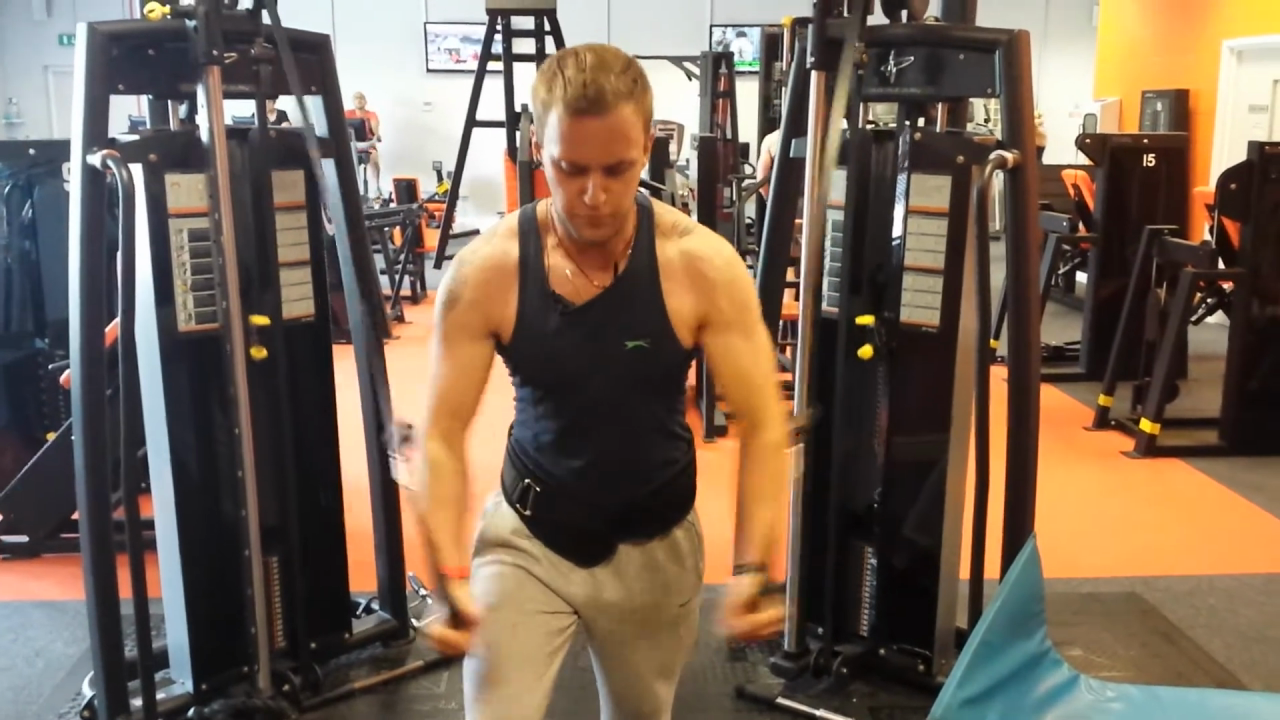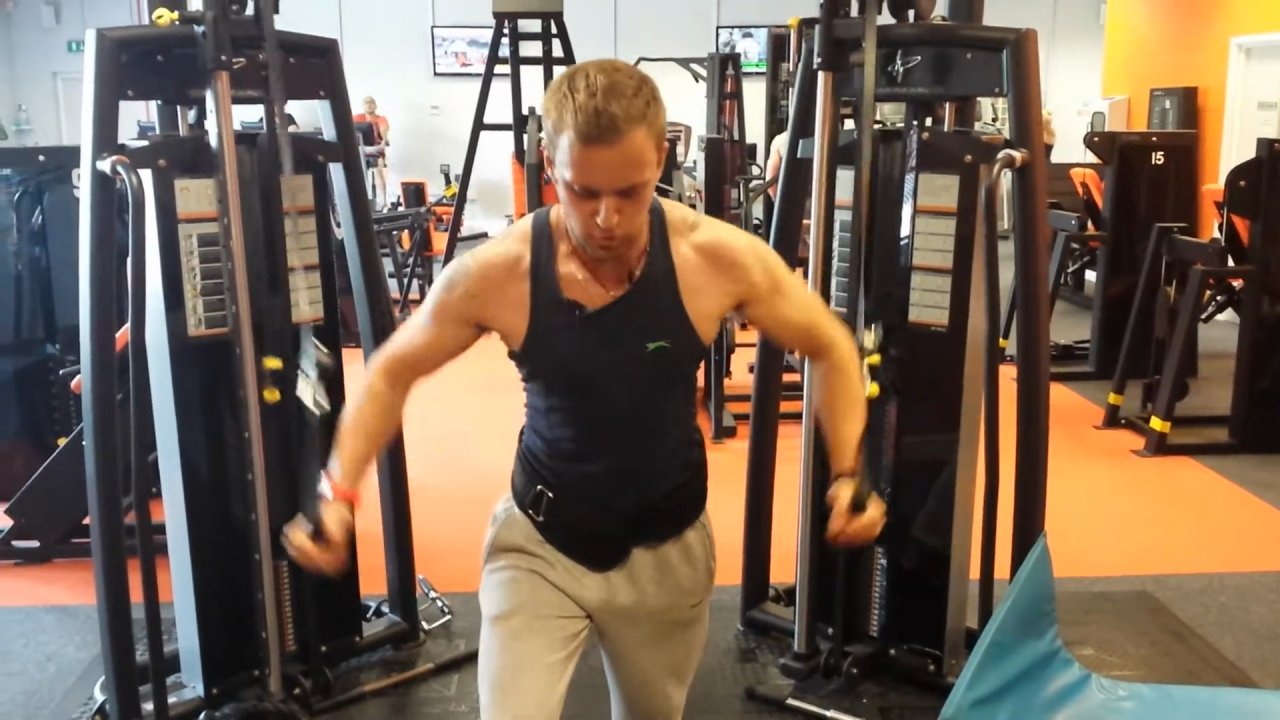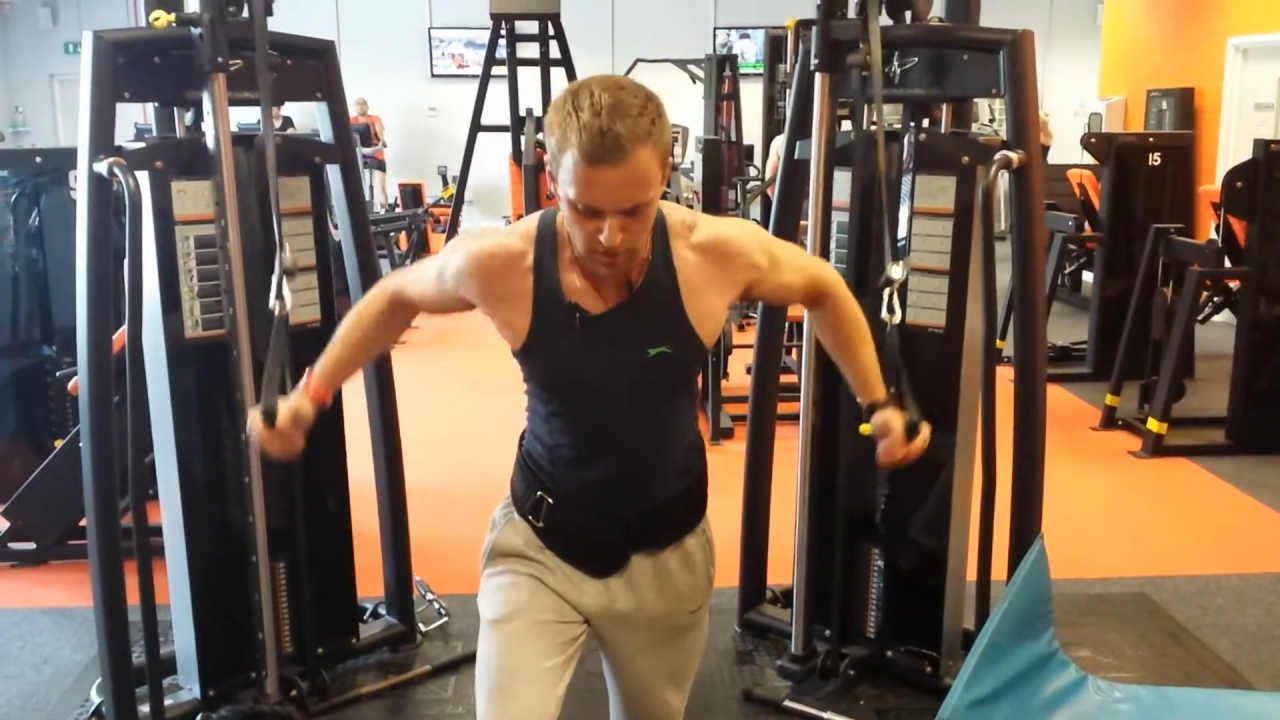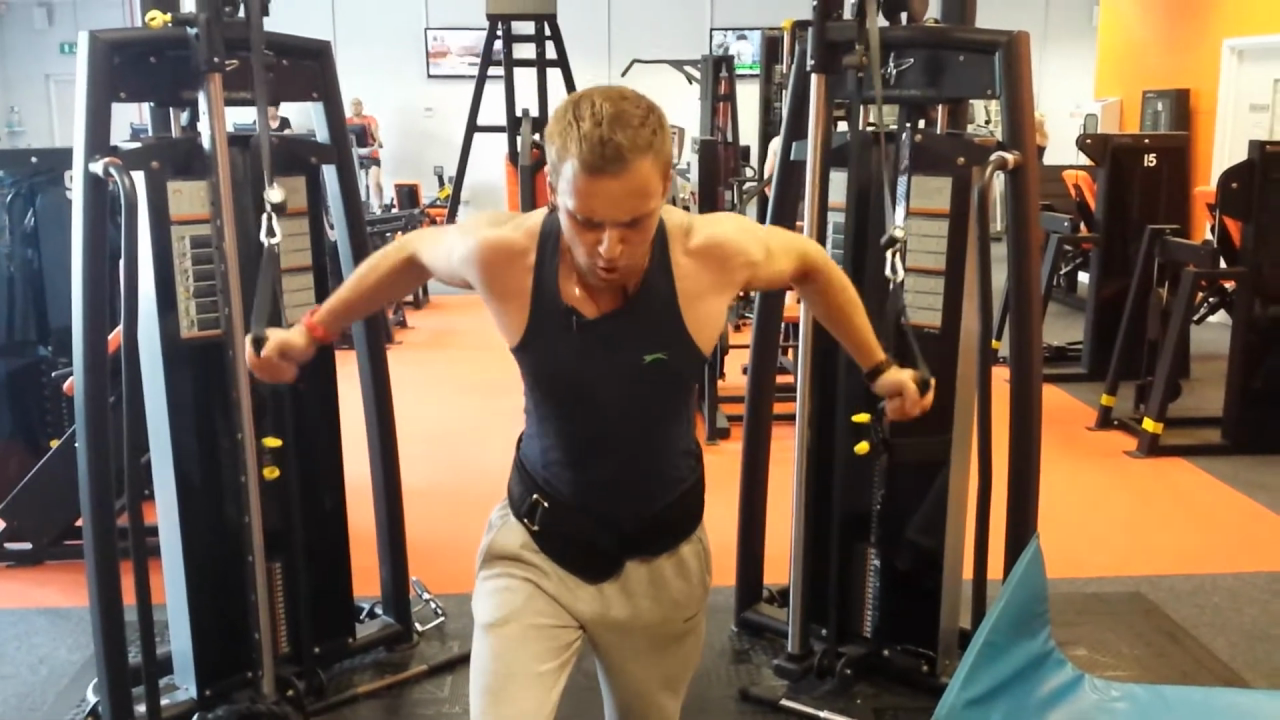
dt=0.2s
person 1, frame 1
left shoulder: (703, 265)
right shoulder: (485, 271)
left elbow: (762, 426)
right elbow: (441, 436)
left wrist: (753, 569)
right wrist: (452, 578)
left hip: (655, 541)
right hip: (527, 533)
person 1, frame 2
left shoulder: (717, 255)
right shoulder: (496, 272)
left elbow: (830, 347)
right elbow: (393, 368)
left wrist: (846, 473)
right wrist: (339, 494)
left hip: (667, 546)
right hip: (539, 540)
person 1, frame 3
left shoulder: (718, 251)
right shoulder: (501, 263)
left elbow: (823, 289)
right elbow: (396, 296)
left wrist: (877, 403)
right wrist: (312, 394)
left hip: (666, 551)
right hip: (538, 544)
person 1, frame 4
left shoulder: (716, 251)
right shoulder: (501, 253)
left elbow: (810, 262)
right elbow: (410, 252)
left wrist: (878, 367)
right wrist: (311, 331)
left hip: (663, 556)
right hip: (534, 548)
